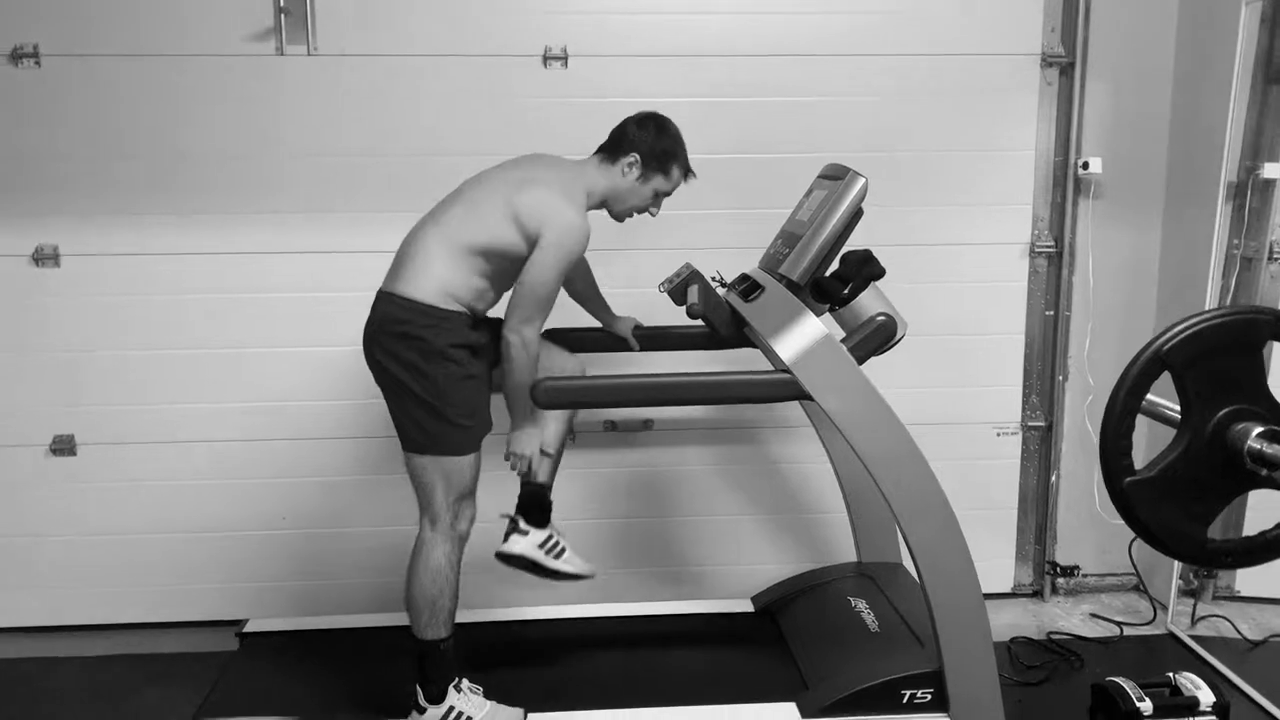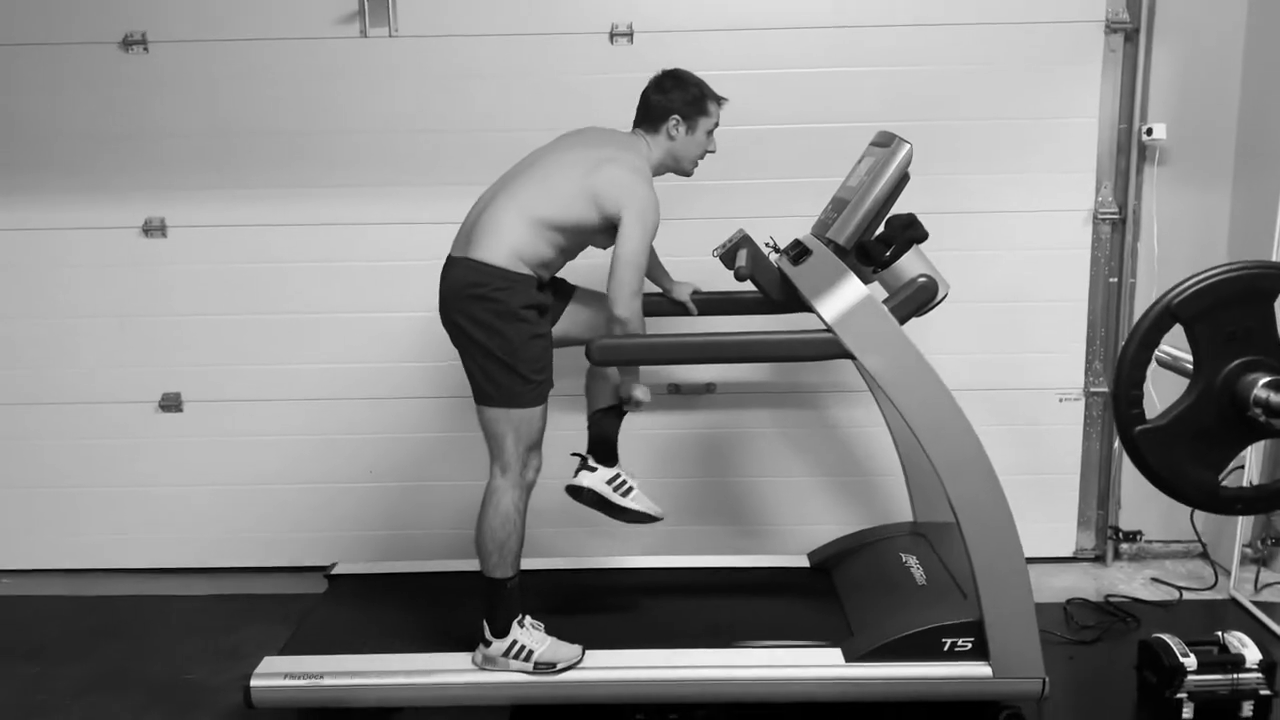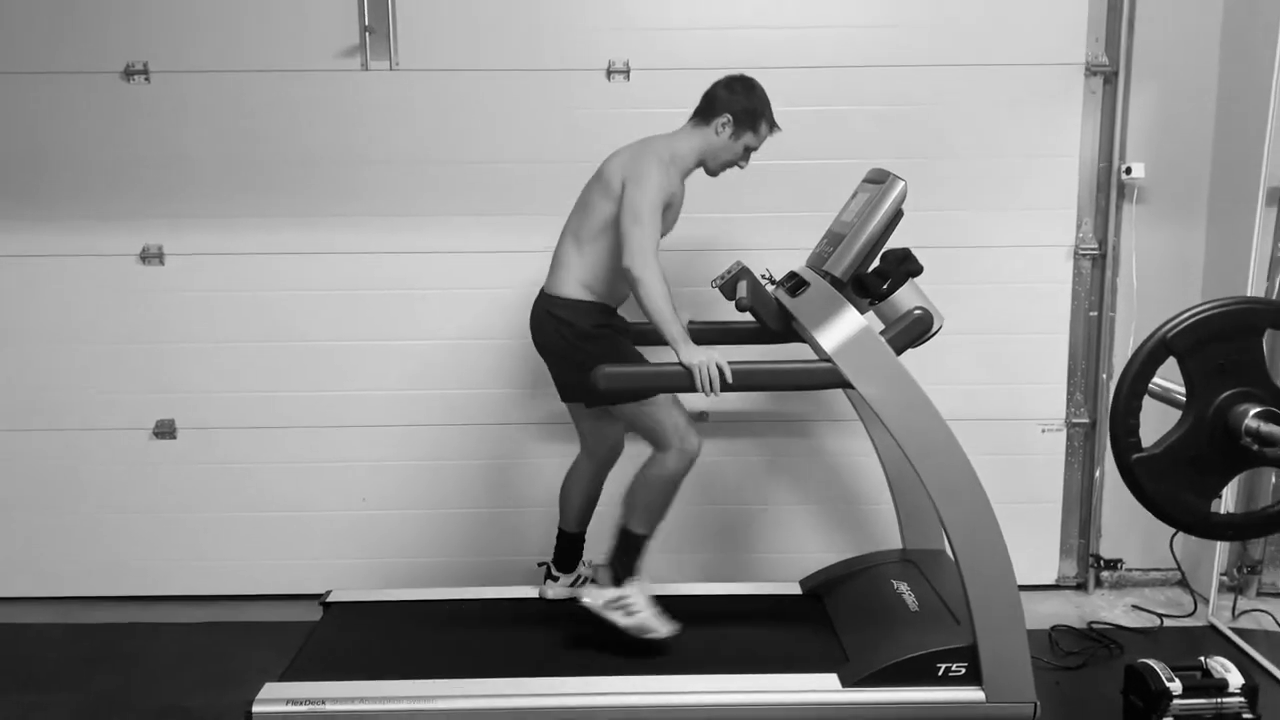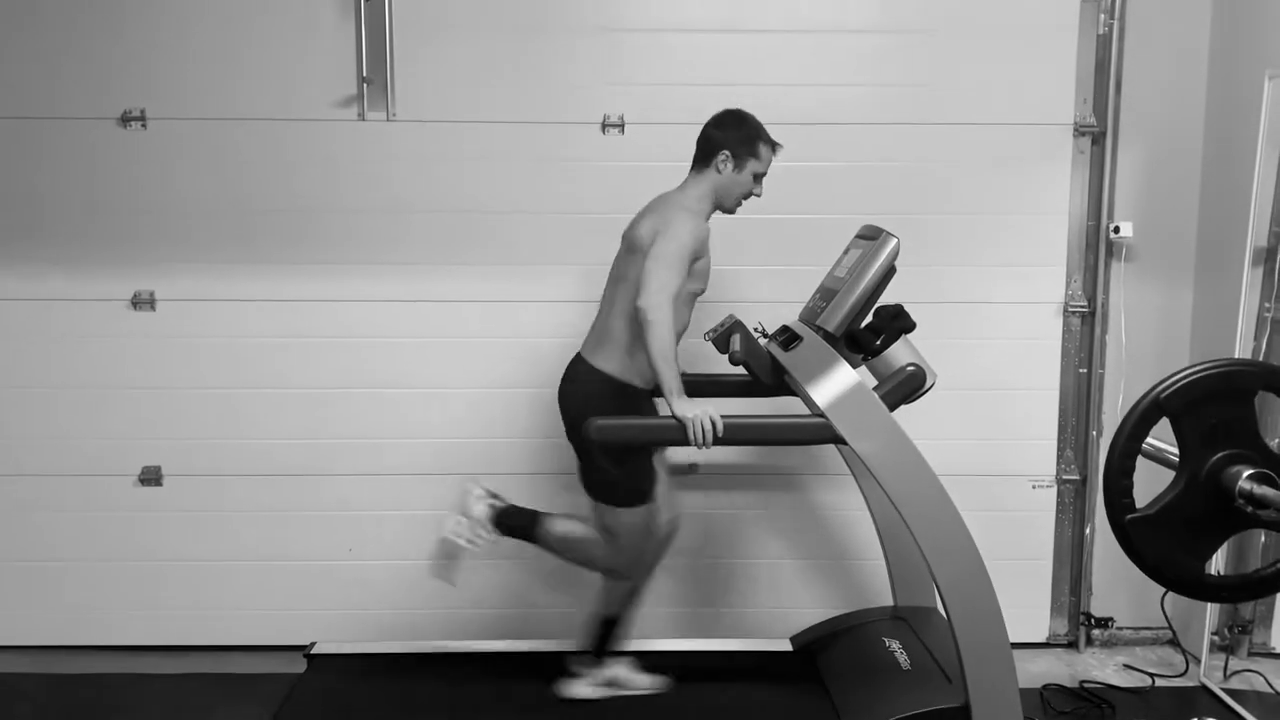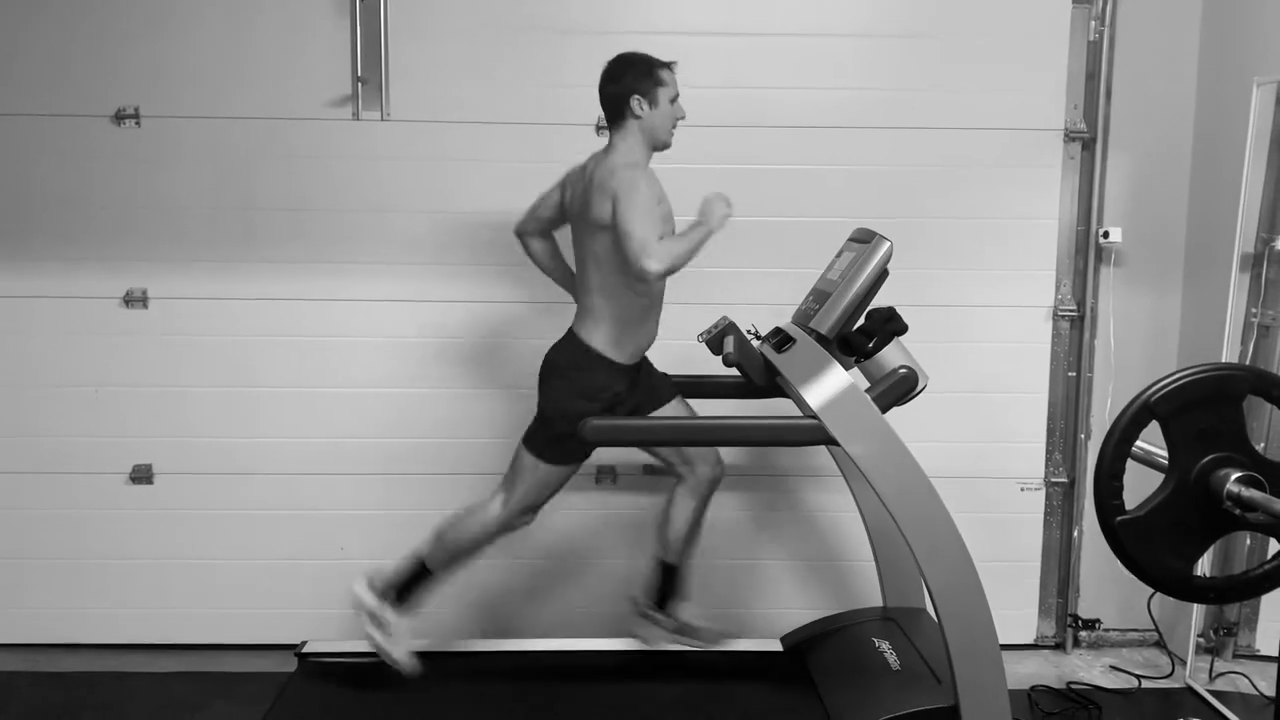
dt=1s
person 1, frame 1
left shoulder: (554, 180)
right shoulder: (567, 213)
right elbow: (518, 331)
left wrist: (610, 319)
right wrist: (521, 426)
left hip: (435, 320)
right hip: (418, 331)
left knee: (565, 372)
right knee: (450, 520)
left ankle: (531, 527)
person 1, frame 2
left shoulder: (605, 147)
right shoulder: (637, 189)
right elbow: (622, 305)
left wrist: (669, 285)
right wrist: (632, 379)
left hip: (487, 278)
right hip: (490, 294)
left knee: (620, 322)
right knee: (517, 468)
left ankle: (599, 466)
right ankle: (501, 634)
person 1, frame 3
left shoulder: (662, 163)
right shoulder: (655, 168)
right elbow: (636, 263)
left wrist: (672, 325)
right wrist: (683, 349)
left hip: (581, 317)
right hip: (572, 322)
left knee: (601, 449)
right knee: (679, 445)
left ankle: (564, 571)
right ankle: (616, 582)
person 1, frame 4
left shoulder: (674, 215)
right shoulder: (681, 223)
right elbow: (652, 310)
left wrist: (670, 389)
right wrist: (680, 400)
left hip: (613, 388)
right hip: (605, 396)
left knee: (659, 526)
right knee: (624, 551)
left ankle: (597, 664)
right ankle: (499, 518)
person 1, frame 5
left shoulder: (593, 172)
right shoulder: (630, 178)
left elbow: (528, 229)
right elbow: (652, 262)
right wrist: (707, 224)
left hip: (622, 368)
right hip: (587, 373)
left knee: (705, 470)
right knee: (516, 507)
left ankle: (660, 605)
right ankle: (390, 596)
